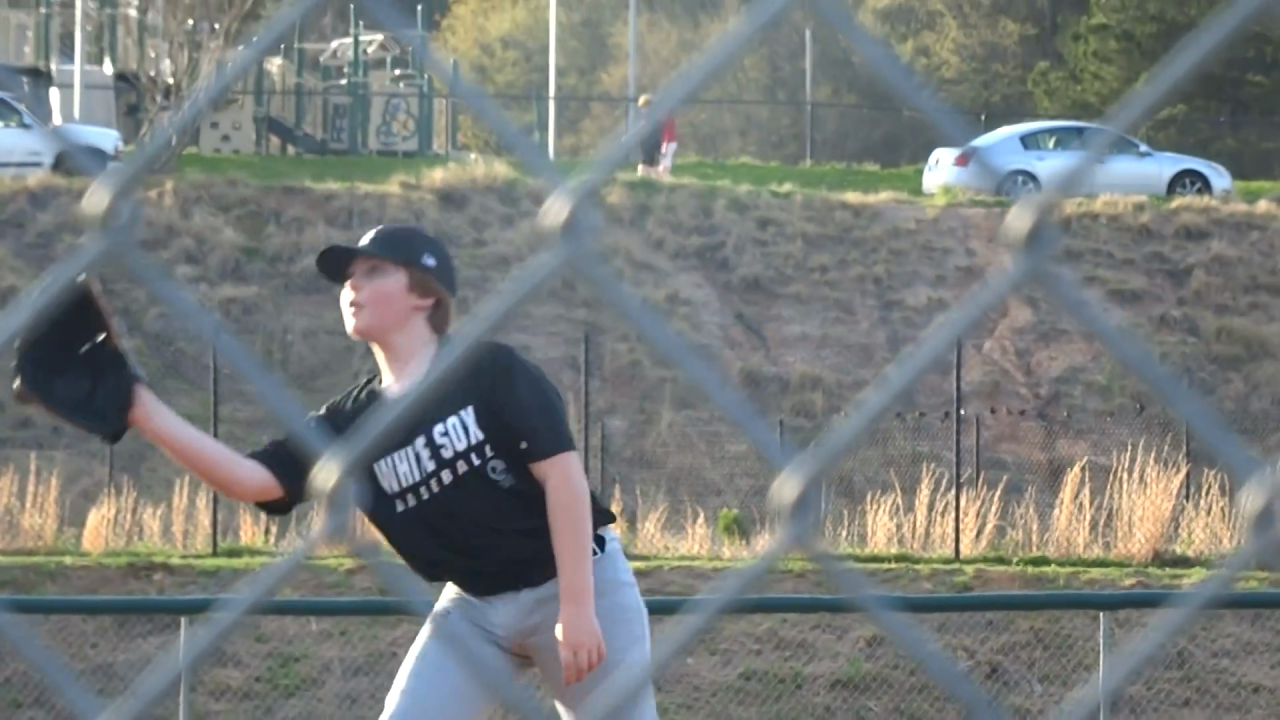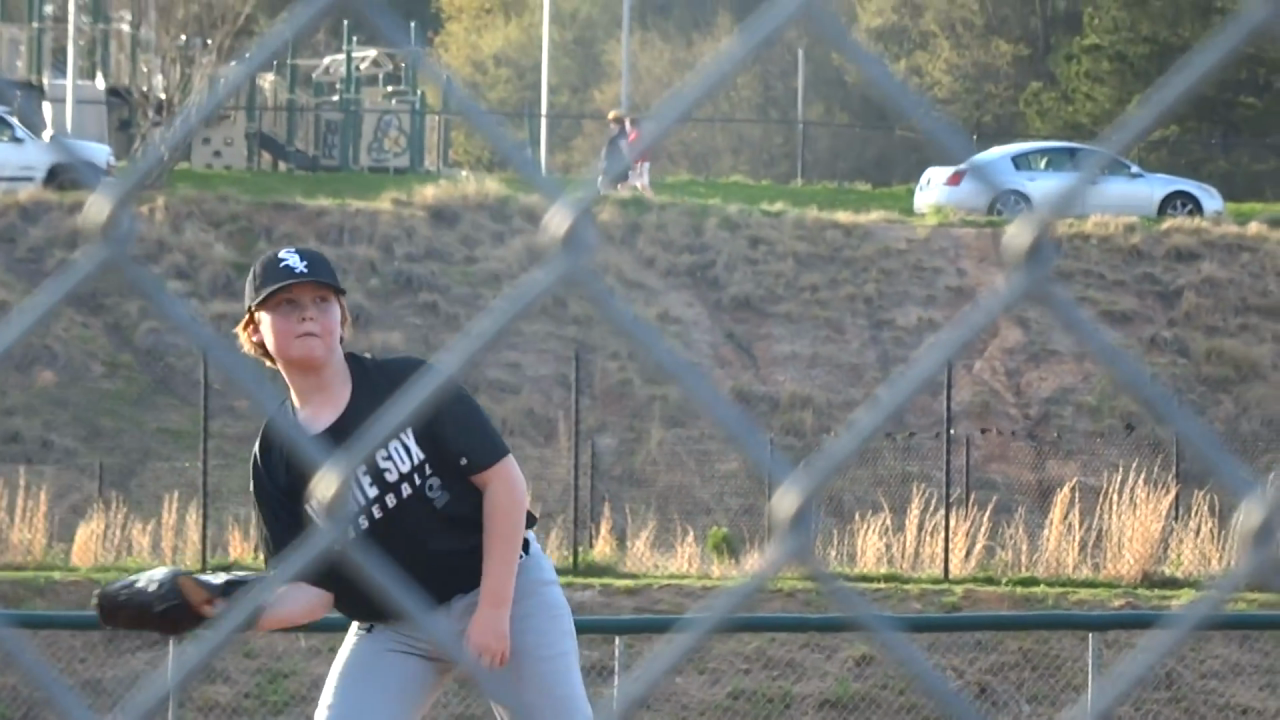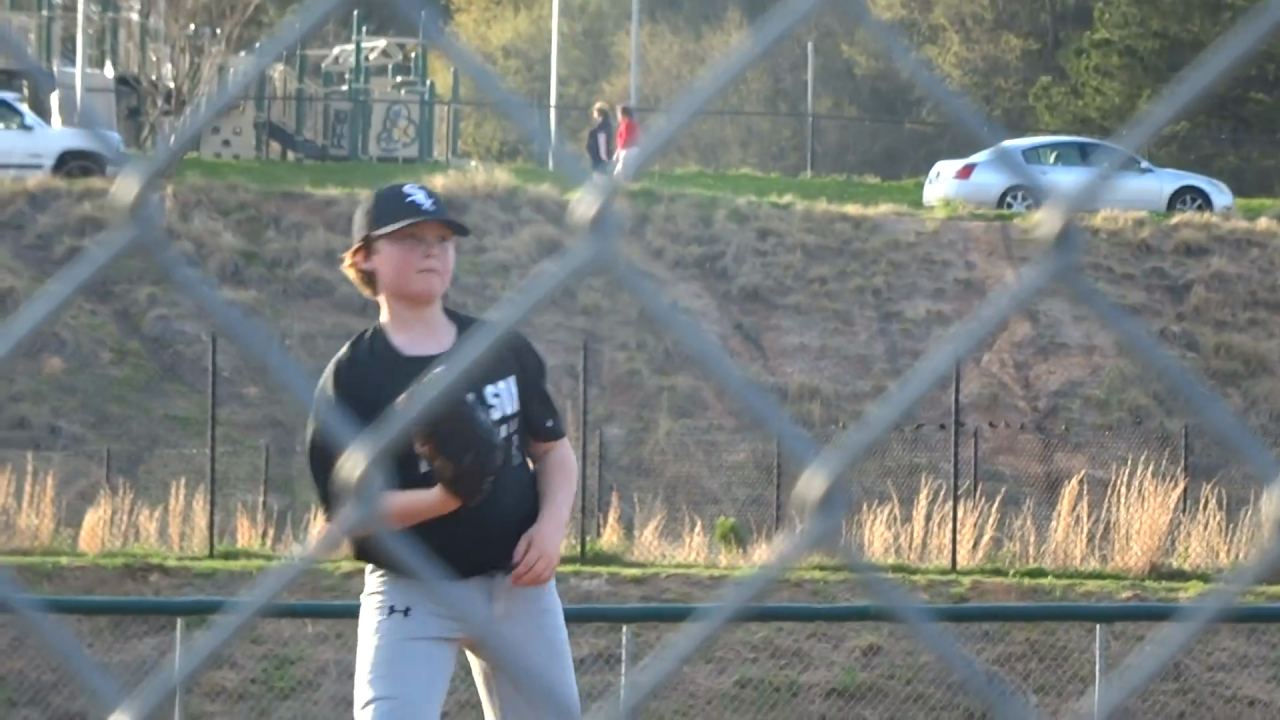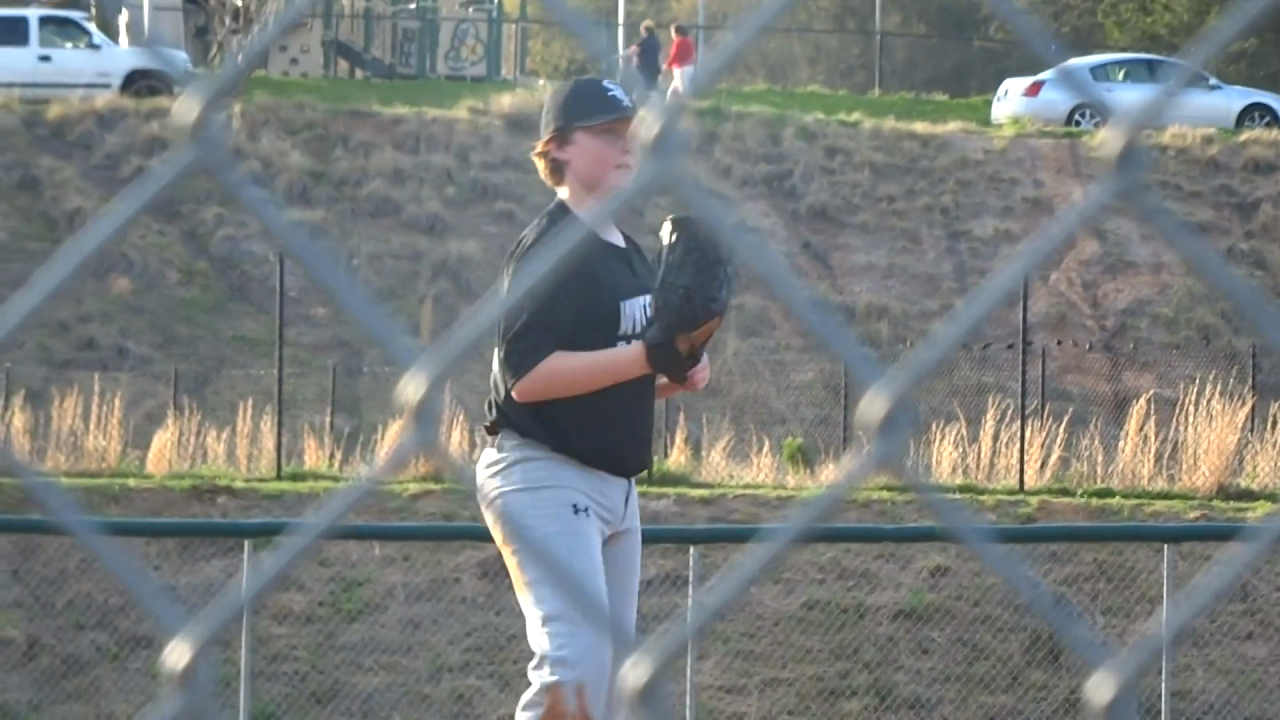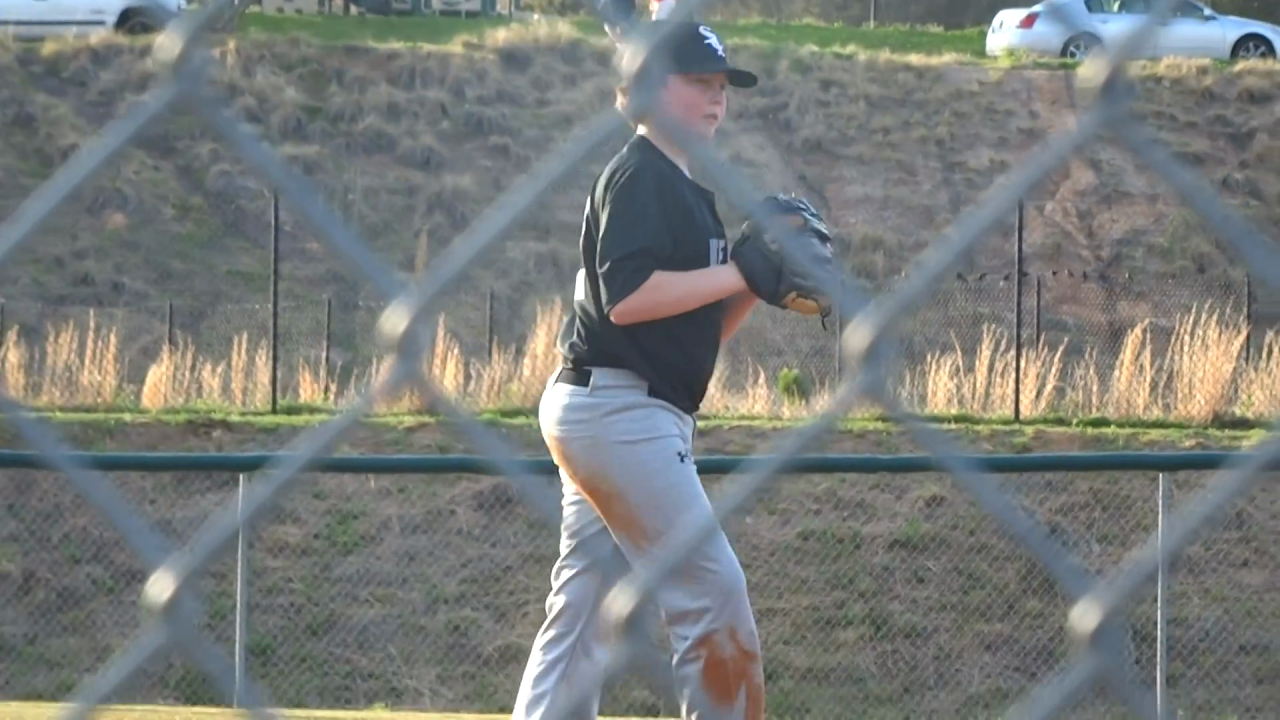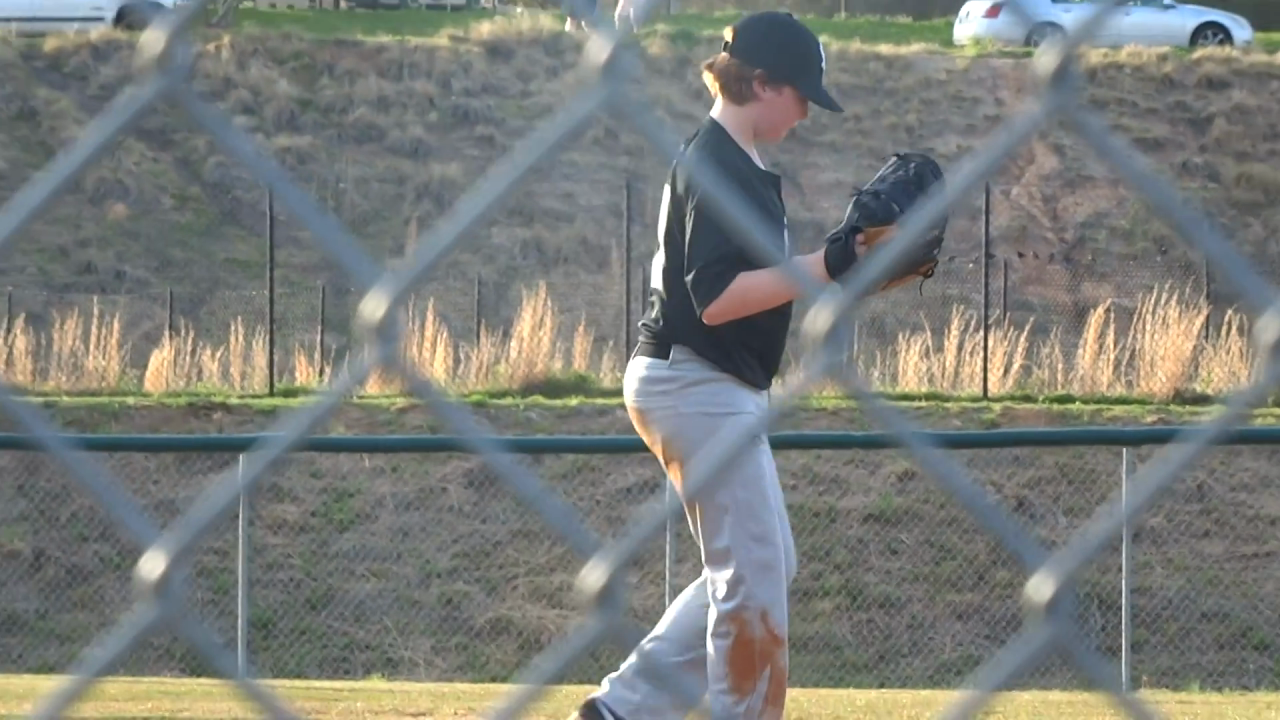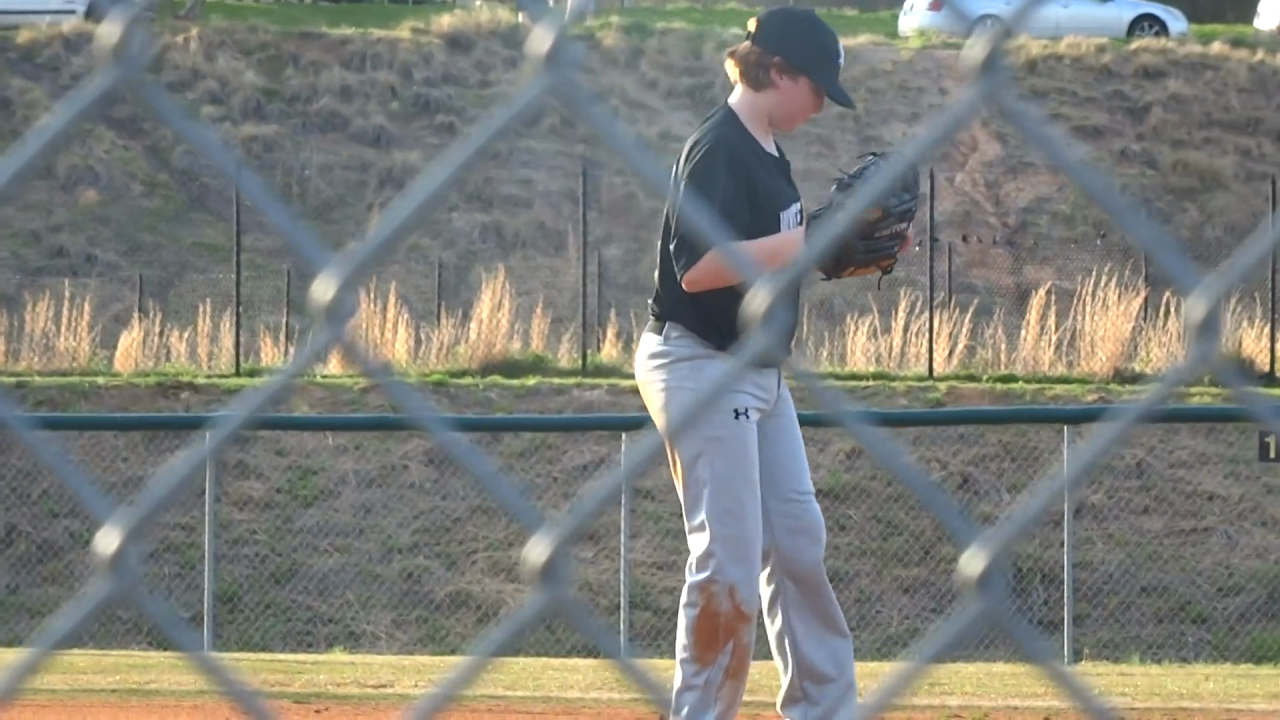
dt=0.3s
person 1, frame 1
left shoulder: (491, 371)
right shoulder: (352, 420)
left elbow: (564, 475)
right elbow: (254, 480)
left wrist: (577, 607)
right wrist: (137, 405)
left hip: (581, 583)
right hip: (478, 607)
person 1, frame 2
left shoulder: (411, 386)
right shoulder: (275, 454)
left elbow: (504, 479)
right elbow: (311, 589)
left wrist: (494, 608)
left hip: (509, 590)
right hip: (393, 626)
person 1, frame 3
left shoulder: (505, 348)
right shoulder: (354, 375)
left elbow: (555, 448)
right elbow: (344, 511)
left wrist: (552, 525)
right wrist: (447, 496)
left hip: (519, 582)
right hip: (412, 592)
person 1, frame 4
left shoulder: (633, 255)
right shoulder: (549, 246)
right elbow: (527, 377)
left wrist: (682, 368)
right wrist: (648, 359)
left hip: (615, 490)
right hip: (541, 480)
right knee: (576, 663)
person 1, frame 5
left shoulder: (679, 188)
right shoulder: (641, 177)
left elbow: (697, 326)
right elbow: (628, 298)
left wrist: (750, 287)
right wrist: (743, 272)
left hip: (607, 413)
right hip: (619, 411)
left knee: (583, 609)
right knee: (713, 593)
person 1, frame 6
left shoulder: (733, 163)
right shoulder: (717, 166)
left elbow: (757, 284)
right elbow: (717, 299)
left wrist: (839, 260)
right wrist: (826, 264)
left hip: (695, 388)
right hip: (697, 388)
left knee: (759, 566)
right knee: (755, 576)
person 1, frame 7
left shoulder: (769, 155)
right shoulder: (718, 149)
right elbow: (695, 268)
right wrist: (810, 241)
left hip: (758, 373)
right hip: (697, 370)
left knee: (799, 541)
right knee: (727, 549)
